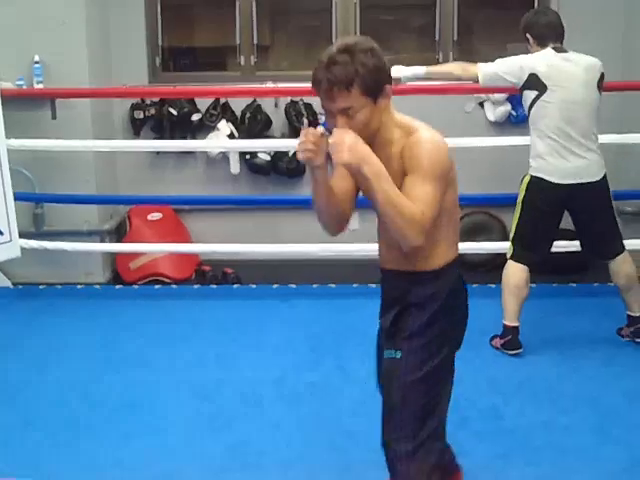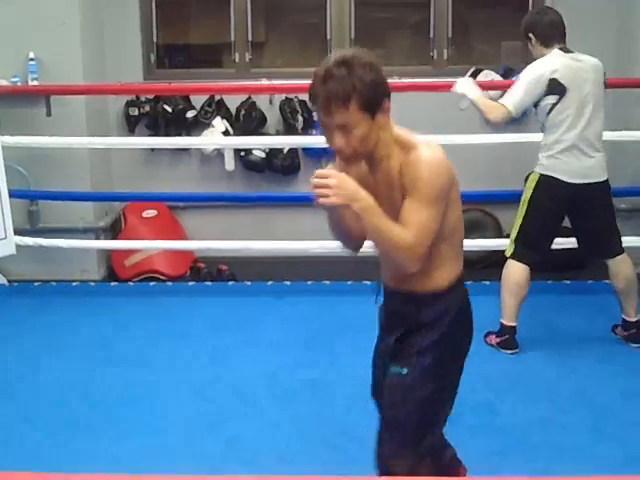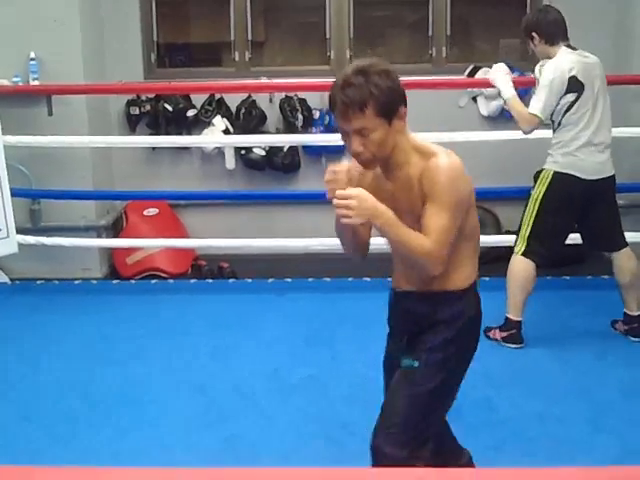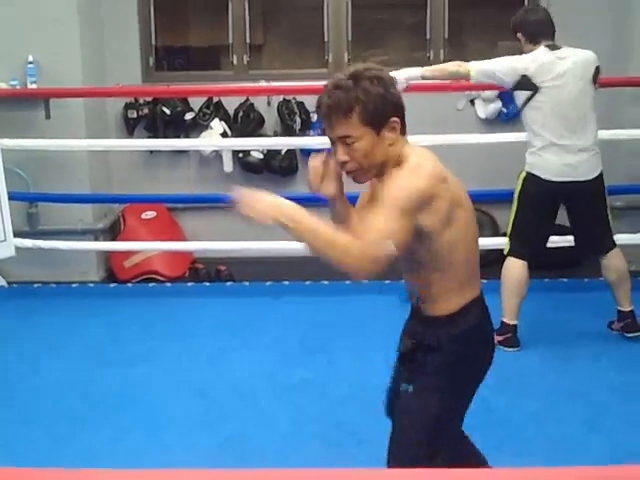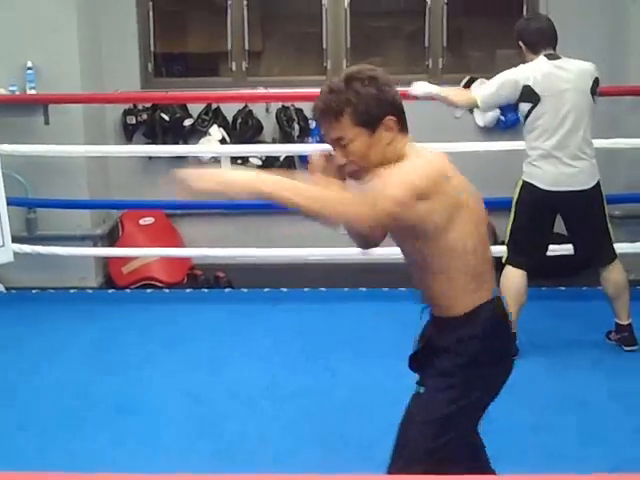
dt=0.3s
person 1, frame 1
left shoulder: (424, 145)
right shoulder: (354, 147)
left elbow: (413, 235)
right elbow: (333, 224)
left wrist: (367, 163)
right wrist: (317, 169)
left hip: (434, 296)
right hip: (396, 289)
left knee: (406, 435)
right knee: (403, 400)
person 1, frame 2
left shoulder: (425, 163)
right shoulder: (355, 160)
left elbow: (410, 257)
right elbow: (355, 242)
left wrist: (359, 202)
right wrist: (335, 205)
left hip: (438, 316)
right hip: (397, 308)
right knee: (393, 405)
person 1, frame 3
left shoulder: (442, 170)
right shoulder: (370, 168)
left elbow: (433, 262)
right elbow: (356, 251)
left wrist: (379, 214)
right wrist: (344, 201)
left hip: (448, 316)
right hip: (406, 308)
left knee: (393, 446)
right knee: (416, 414)
right ankle: (456, 469)
person 1, frame 4
left shoulder: (416, 178)
right shoulder: (388, 175)
left elbow: (363, 261)
right elbow: (356, 242)
left wrist: (287, 213)
right wrist: (334, 197)
left hip: (455, 337)
right hip: (429, 323)
left knee: (411, 462)
right knee: (406, 415)
right ankle: (476, 473)
person 1, frame 5
left shoulder: (420, 171)
right shoulder: (412, 163)
left elbow: (358, 213)
right elbow: (367, 238)
left wrist: (254, 180)
right wrist: (334, 184)
left hip: (474, 343)
right hip: (461, 329)
left knee: (413, 469)
right knee: (453, 429)
person 2, frame 1
left shoulder: (526, 65)
right shoulder: (594, 66)
left elbow: (465, 71)
left wrist: (417, 71)
left hip: (547, 177)
right hip: (592, 176)
left knee: (520, 256)
left ankle: (510, 334)
person 2, frame 2
left shoulder: (541, 71)
right shoulder: (595, 66)
left elbow: (497, 114)
left wrist: (469, 89)
left hip: (554, 176)
right hip: (595, 175)
left knee: (520, 255)
left ankle: (506, 333)
person 2, frame 3
left shoulder: (555, 69)
right shoulder: (594, 62)
left elbow: (528, 123)
left wrist: (504, 86)
left hip: (565, 172)
right hip: (602, 171)
left knee: (528, 249)
left ankle: (511, 327)
person 2, frame 4
left shoulder: (521, 66)
right shoulder: (588, 59)
left elbow: (462, 69)
left wrist: (414, 72)
left hip: (543, 174)
right hip: (587, 171)
left knee: (519, 252)
right knee: (606, 246)
left ankle: (508, 330)
person 2, frame 5
left shoulder: (519, 77)
right shoulder: (588, 71)
left elbow: (465, 100)
left wrist: (430, 89)
left hip: (540, 183)
right hip: (585, 182)
left knee: (518, 263)
right knee: (605, 258)
